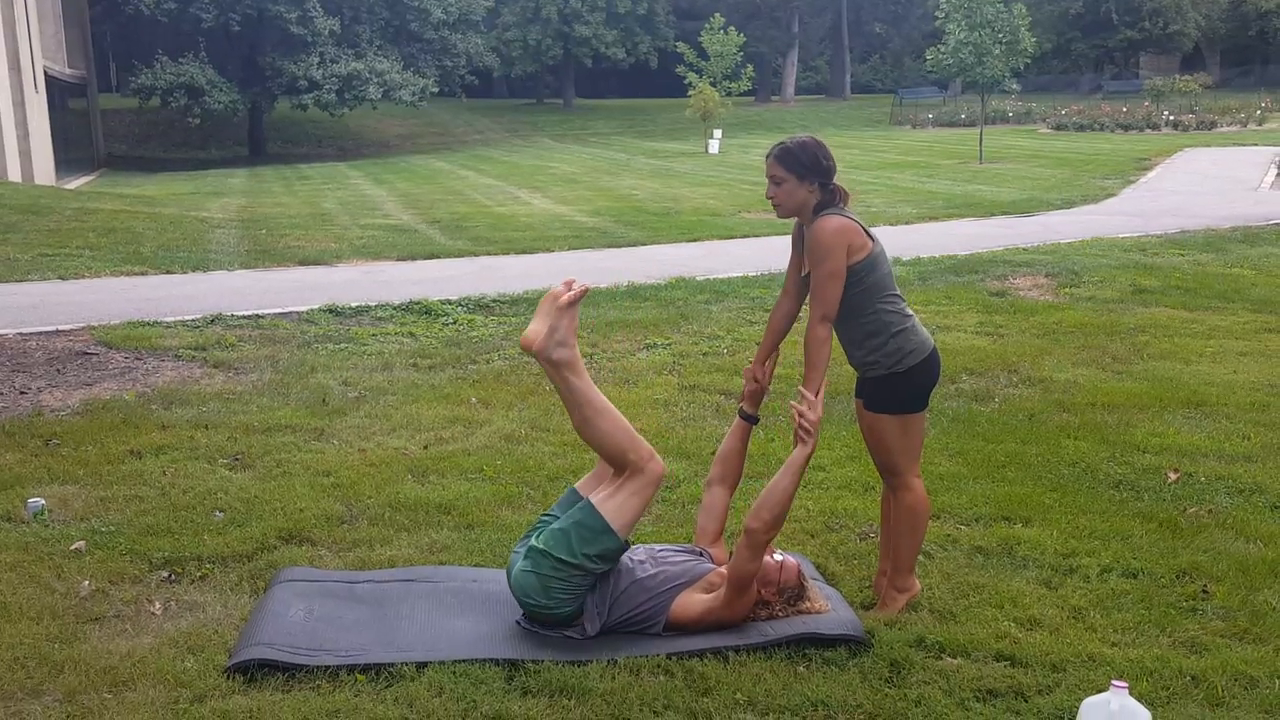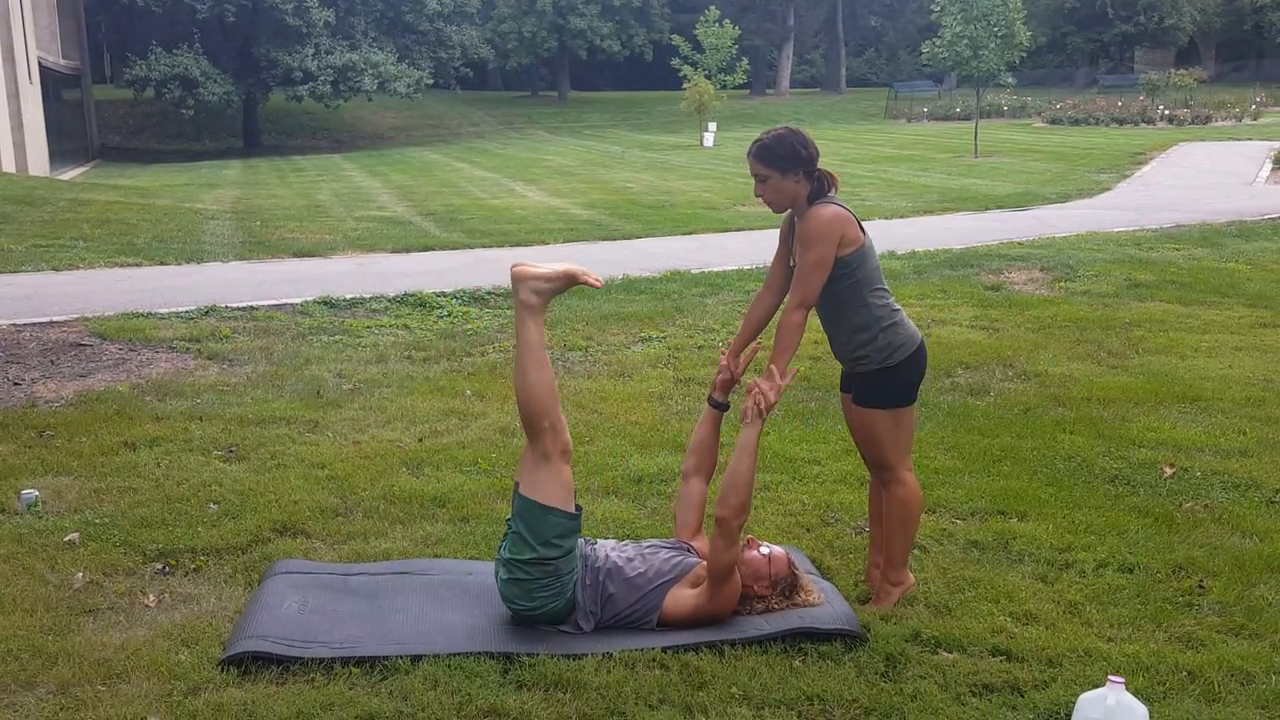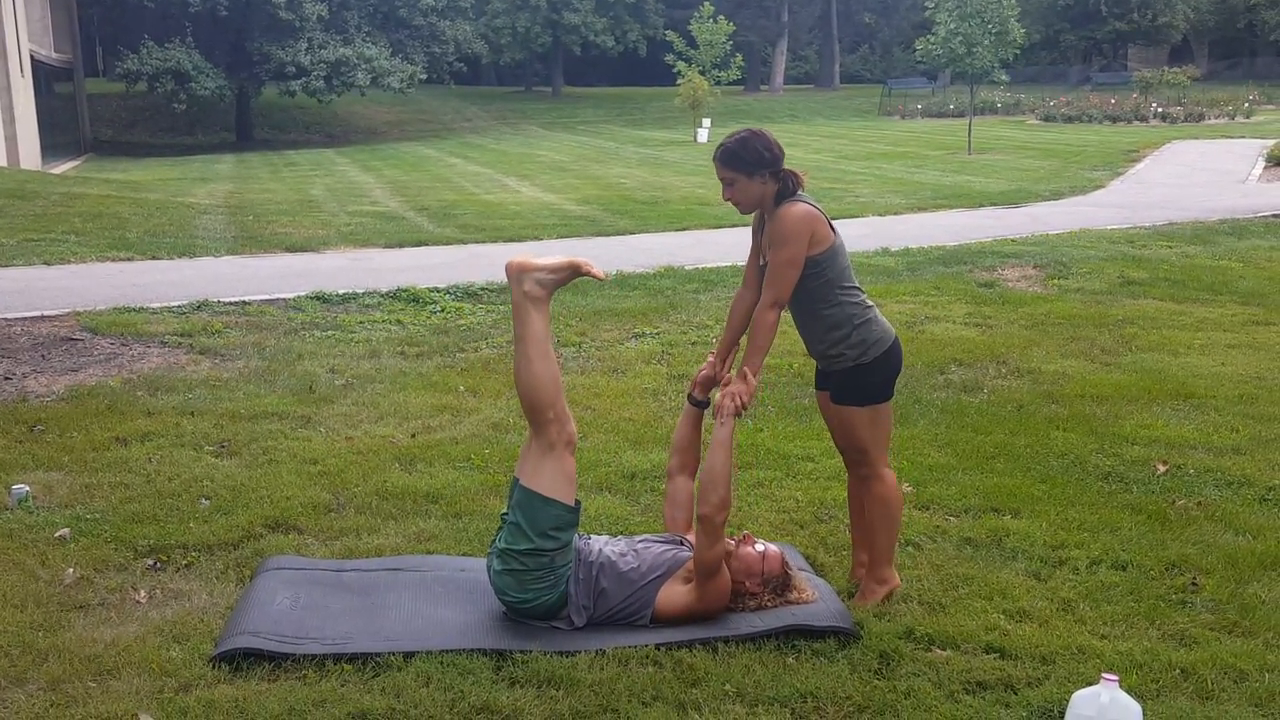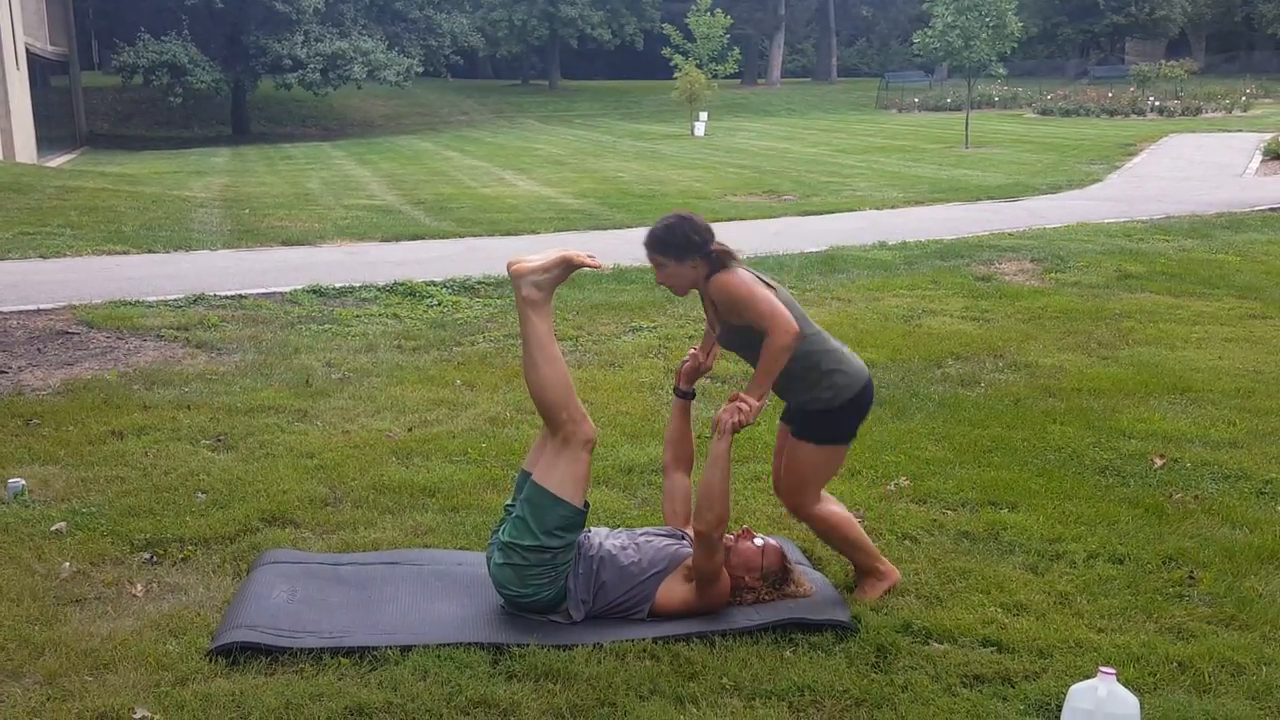
dt=1s
person 1, frame 1
left shoulder: (829, 231)
right shoulder: (806, 229)
left elbow: (821, 322)
right elbow: (788, 300)
left wrist: (810, 398)
right wrist: (760, 361)
left hip: (902, 365)
right hip: (878, 366)
left knee: (903, 476)
right knee: (889, 474)
left ankle: (904, 581)
right ankle: (887, 571)
person 1, frame 2
left shoulder: (825, 219)
right shoulder: (796, 222)
left elbow: (798, 306)
right elbow: (770, 293)
left wrist: (772, 378)
right wrist: (733, 353)
left hip: (891, 358)
right hip: (862, 360)
left knee: (894, 470)
right knee: (877, 467)
left ankle: (897, 576)
right ankle: (878, 566)
person 1, frame 3
left shoulder: (794, 218)
right shoulder: (766, 220)
left elbow: (771, 305)
right elbow: (748, 293)
left wrist: (747, 378)
right wrist: (721, 359)
left hip: (866, 354)
right hip: (835, 358)
left knee: (872, 466)
right knee: (854, 464)
left ankle: (882, 573)
right ankle: (862, 565)
person 1, frame 4
left shoulder: (725, 284)
right shoulder: (718, 279)
left elbow: (785, 331)
left wrist: (753, 394)
right wrist: (705, 351)
left hip: (836, 394)
right hip: (810, 395)
left knee: (801, 498)
right knee: (788, 489)
left ankle: (878, 569)
right ankle: (867, 565)
person 2, frame 1
left shoulder: (731, 605)
right shoulder: (711, 563)
left elbow: (759, 529)
right elbow: (719, 484)
left wrist: (803, 450)
right wrist: (748, 410)
left hip: (548, 584)
right hip: (535, 563)
left knee: (644, 467)
right knee: (624, 461)
left ankle: (563, 357)
right ankle: (552, 354)
person 2, frame 2
left shoulder: (719, 596)
right shoulder: (698, 558)
left elbow: (729, 517)
right elbow: (694, 474)
left wrist: (754, 426)
right wrist: (718, 398)
left hip: (541, 588)
left knee: (551, 443)
right knee: (549, 435)
left ankle: (531, 302)
right ankle: (531, 297)
person 2, frame 3
left shoulder: (712, 593)
right shoulder: (688, 551)
left elbow: (711, 513)
right elbow: (680, 472)
left wrist: (724, 423)
right wrist: (698, 398)
left hip: (536, 583)
right hip: (525, 569)
left knee: (555, 435)
right knee: (551, 431)
left ankle: (531, 289)
right ankle: (531, 290)
person 2, frame 4
left shoulder: (712, 590)
right shoulder: (687, 545)
left elbow: (708, 527)
right elbow: (675, 467)
left wrist: (722, 439)
right wrist: (684, 389)
left hip: (532, 577)
right hip: (521, 557)
left knee: (575, 433)
right knee: (563, 425)
left ankle: (533, 294)
right ankle: (533, 292)
